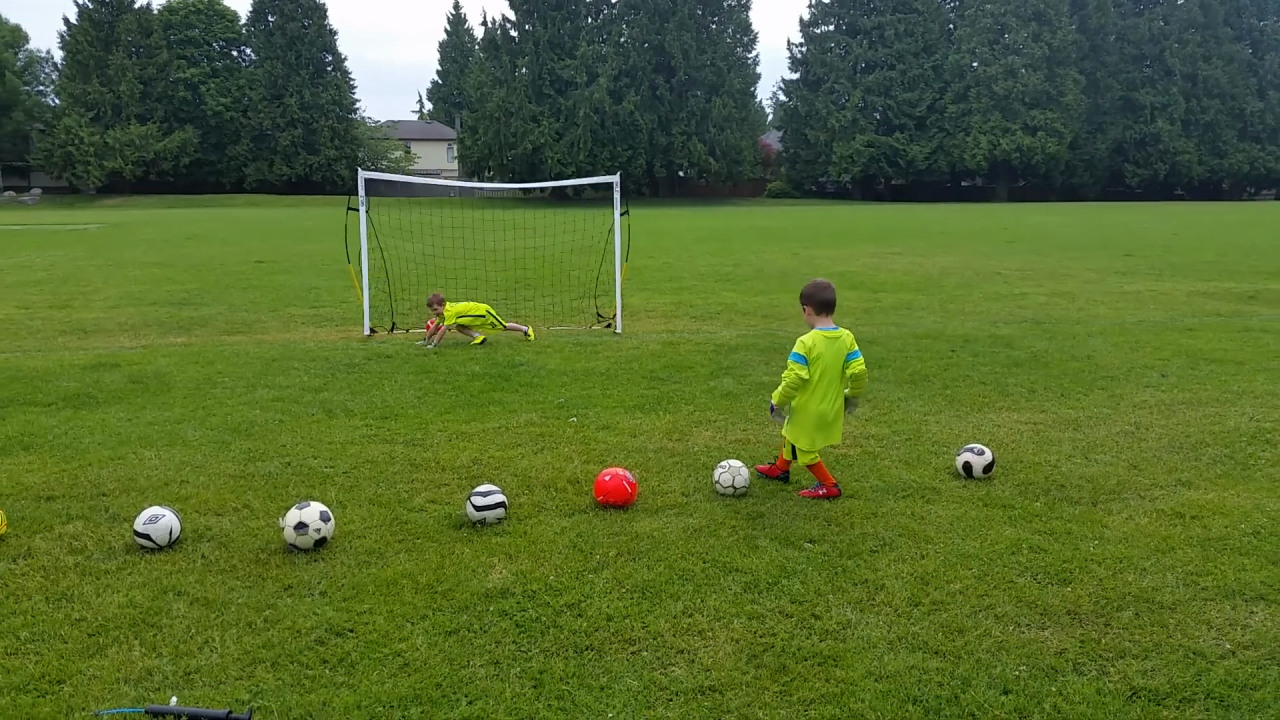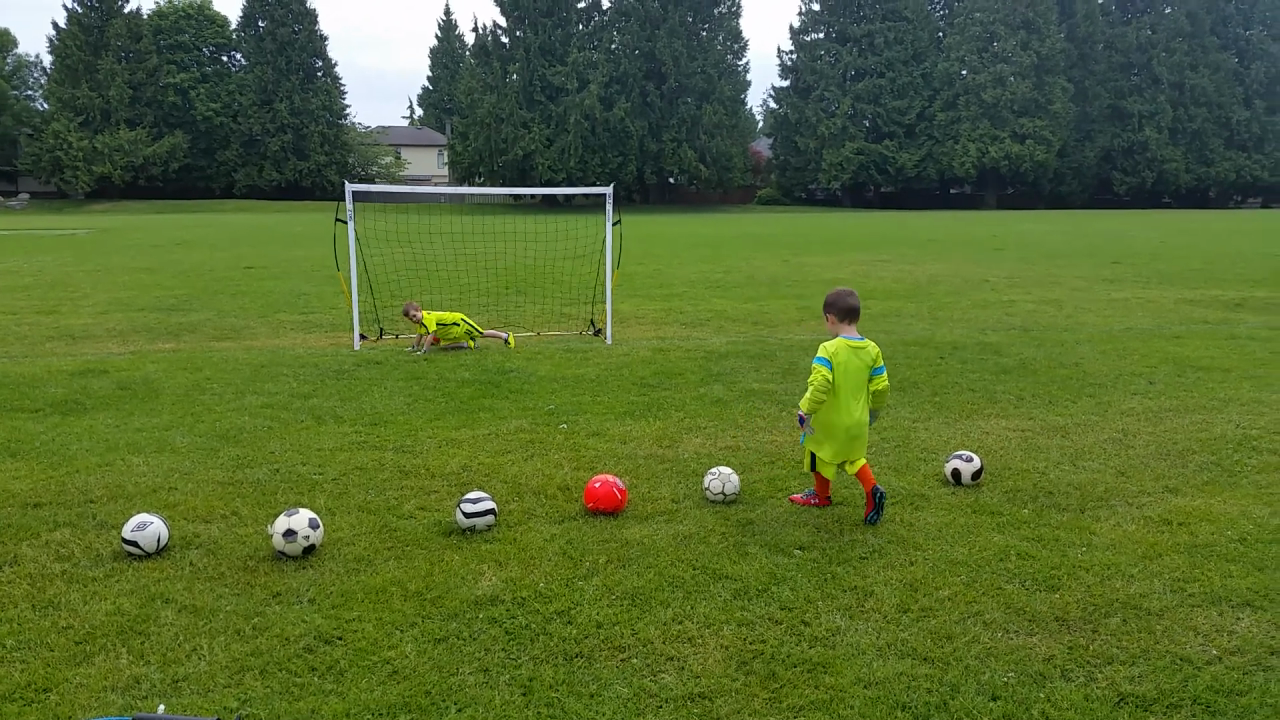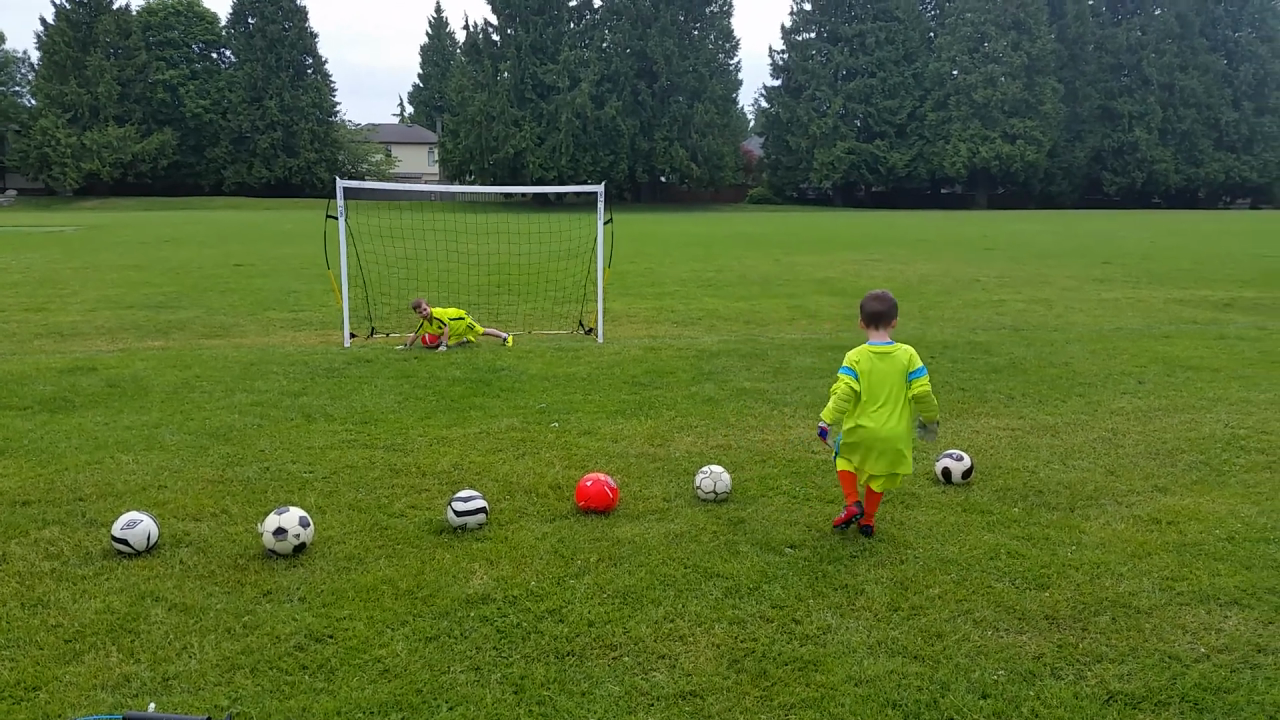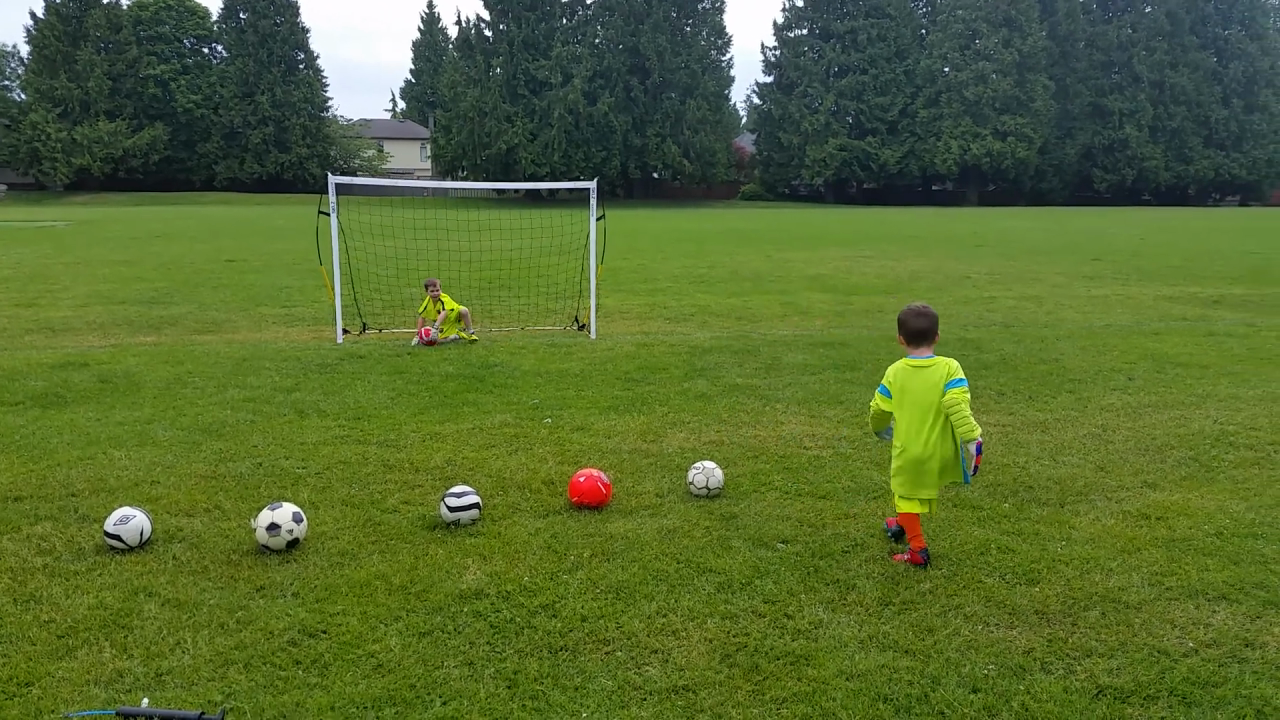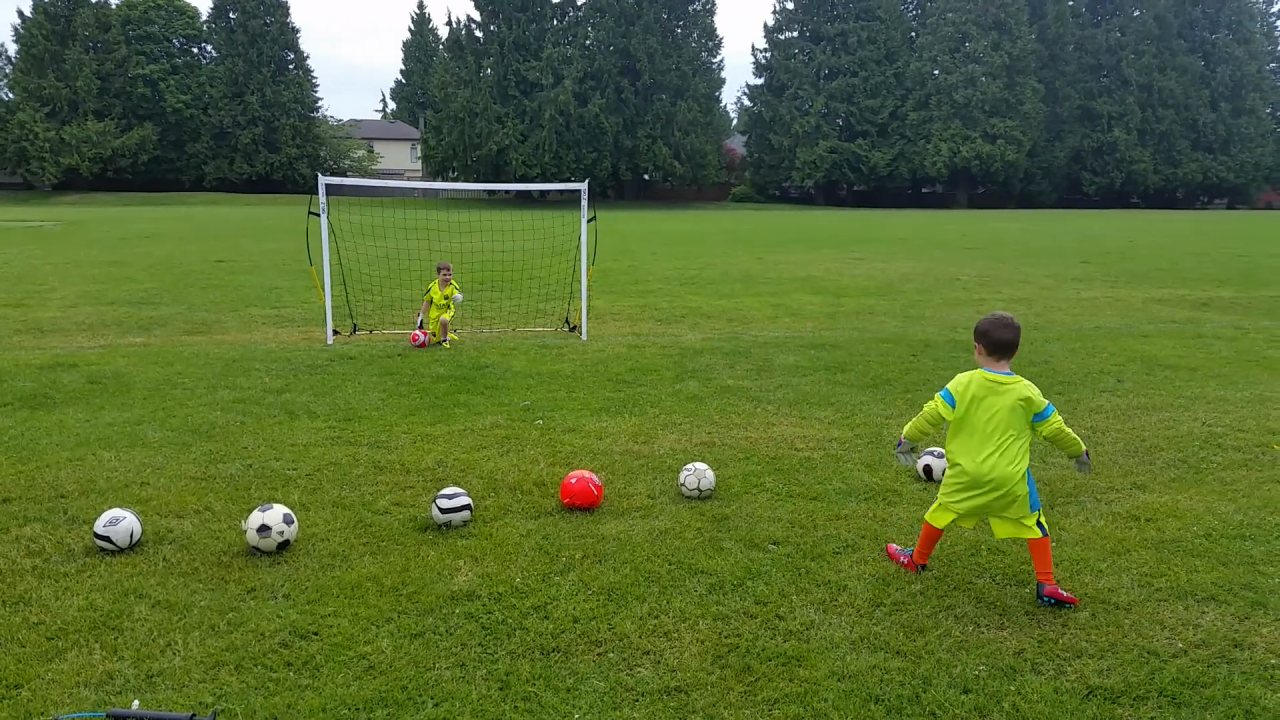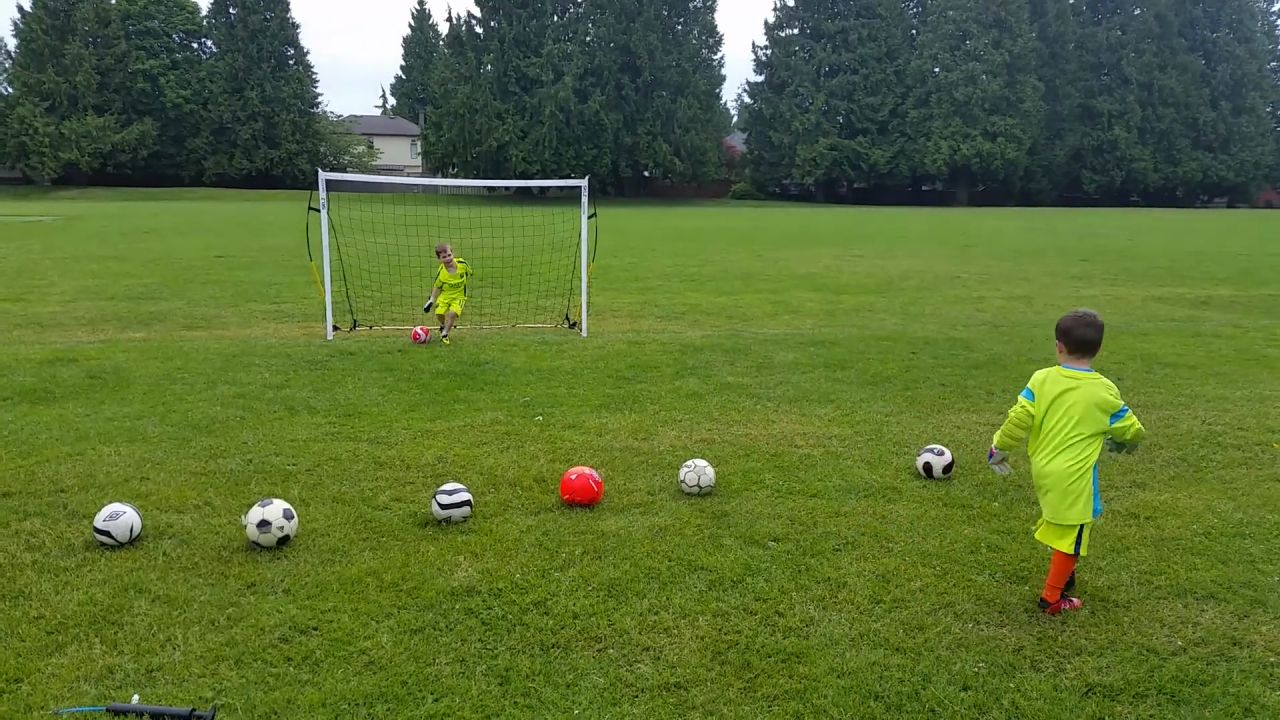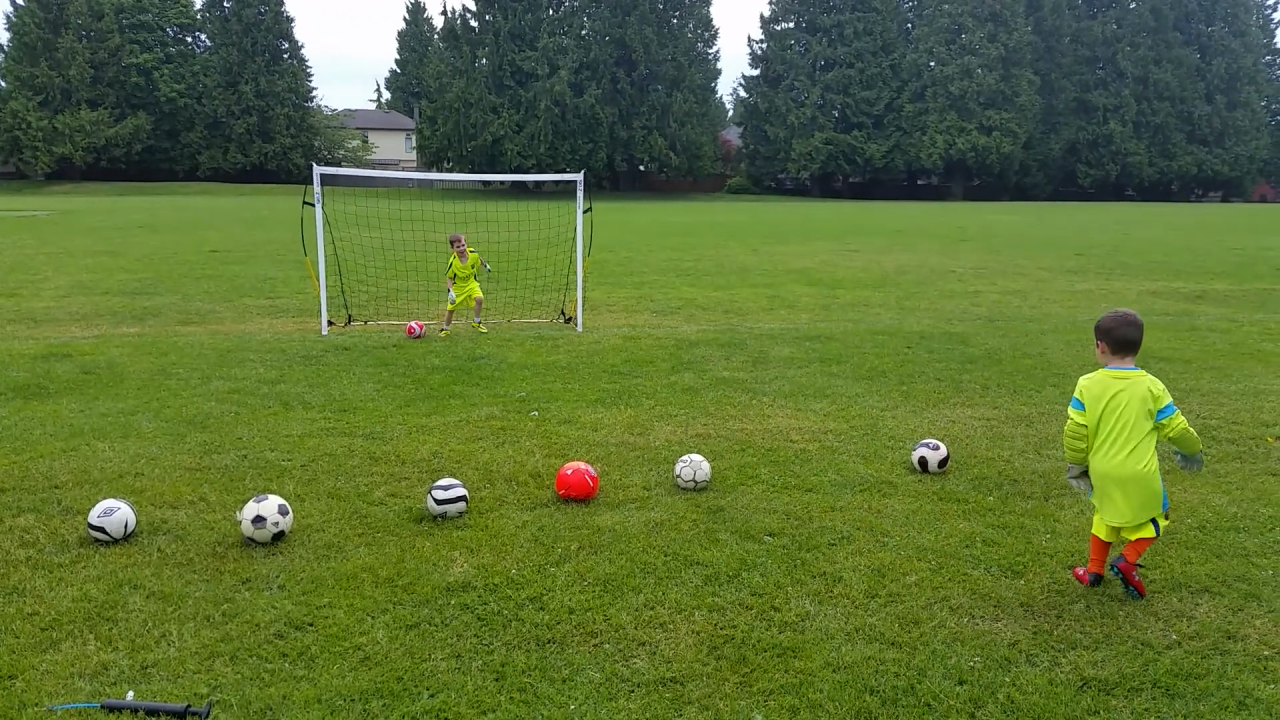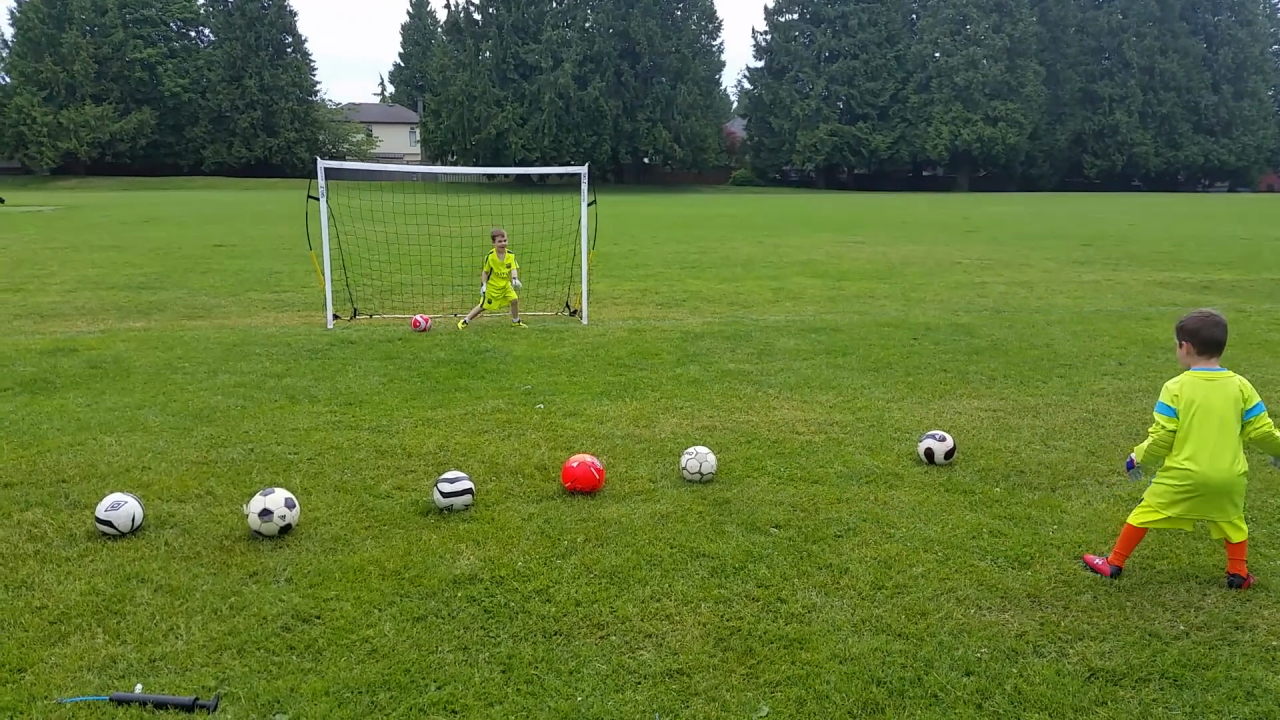
dt=0.3s
person 1, frame 1
left shoulder: (806, 343)
right shoulder: (846, 338)
left elbow: (793, 379)
right elbow: (858, 372)
left wrist: (777, 402)
right wrist: (853, 396)
left hip: (807, 410)
right hip: (830, 408)
left knee: (803, 448)
right knee: (799, 441)
left ankle: (829, 486)
right ankle: (780, 469)
person 1, frame 2
left shoulder: (829, 349)
right shoulder: (872, 350)
left elbow: (820, 385)
right elbow: (881, 387)
left wrist: (805, 411)
right wrist: (874, 411)
left hip: (830, 421)
right hip: (857, 420)
left knee: (822, 457)
right knee: (852, 456)
left ankle: (821, 496)
right ankle: (872, 488)
person 1, frame 3
left shoulder: (855, 358)
right shoulder: (908, 355)
left elbow: (843, 394)
right elbow: (923, 393)
left wrist: (826, 423)
right wrist: (929, 419)
left hip: (862, 431)
right hip: (895, 435)
left knee: (843, 458)
right knee: (878, 477)
left ankle: (852, 506)
right ankle: (866, 520)
person 1, frame 4
left shoulder: (894, 372)
right shoulder: (949, 368)
left elbow: (879, 411)
right elbow: (958, 408)
left wrist: (880, 428)
right wrist: (973, 440)
left hip: (909, 453)
right hip: (943, 453)
left knee: (906, 495)
right knee: (928, 489)
left ankle: (917, 550)
right ankle: (902, 525)
person 1, frame 5
left shoulder: (963, 383)
right shoulder: (1027, 391)
left elbow: (932, 414)
right elbow: (1054, 428)
left wrist: (907, 438)
right wrist: (1079, 451)
left hip: (967, 473)
right hip: (1008, 477)
left knee: (943, 510)
right knee: (1030, 522)
left ankle: (915, 559)
right ankle: (1047, 587)
person 1, frame 6
left shoulder: (1042, 379)
right shoulder: (1104, 389)
left elbow: (1019, 420)
right elbow: (1130, 429)
left wrist: (998, 446)
right wrist: (1127, 443)
left hip: (1043, 469)
right hip: (1074, 475)
left knee: (1055, 518)
right knee: (1071, 533)
left ankle: (1062, 575)
right ankle: (1052, 597)
person 1, frame 7
left shoulder: (1087, 385)
right shoulder: (1151, 387)
left elbow: (1075, 432)
right elbow: (1176, 429)
left wrist: (1076, 465)
right wrist: (1193, 449)
left hip: (1103, 472)
right hip: (1139, 474)
left knee: (1107, 518)
right knee: (1150, 524)
left ankle: (1094, 570)
right ankle: (1128, 561)
person 1, frame 8
left shoulder: (1176, 387)
right shoulder: (1241, 386)
left elbow: (1162, 436)
left wrist: (1137, 459)
left hip: (1183, 475)
right hip: (1227, 477)
left knee: (1147, 510)
right knee: (1232, 521)
left ankle: (1114, 562)
right ankle: (1238, 573)
